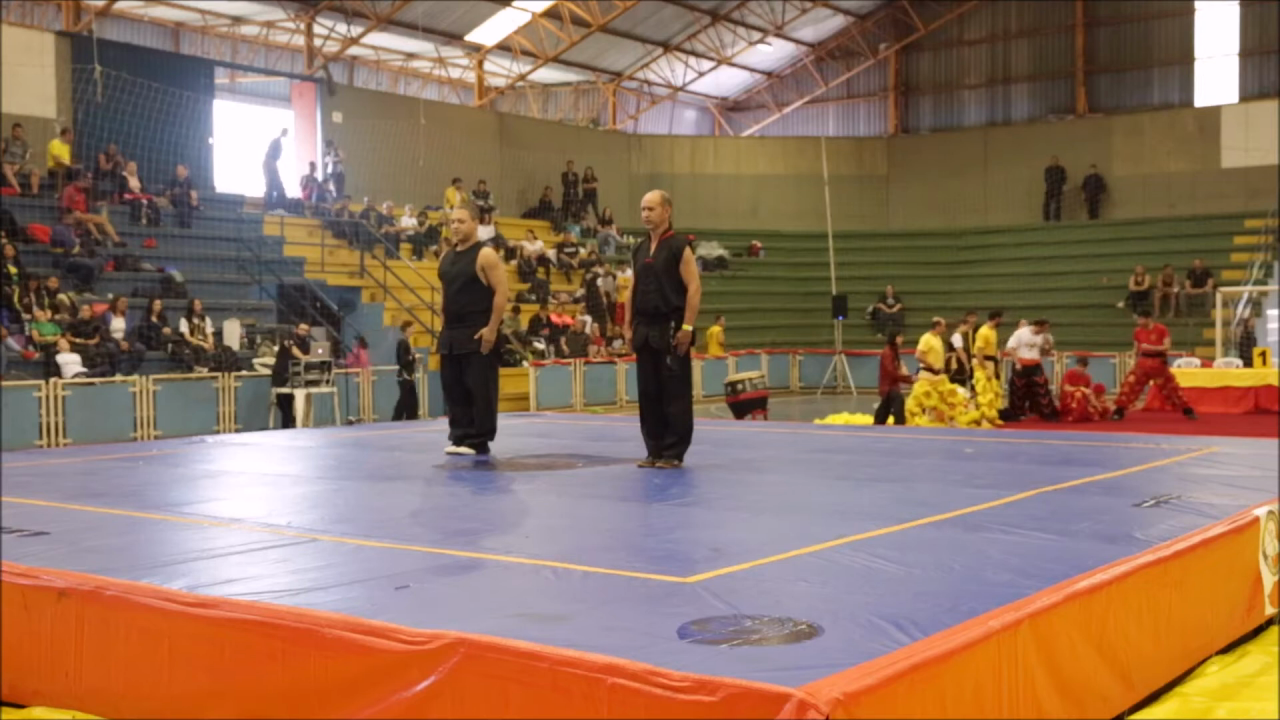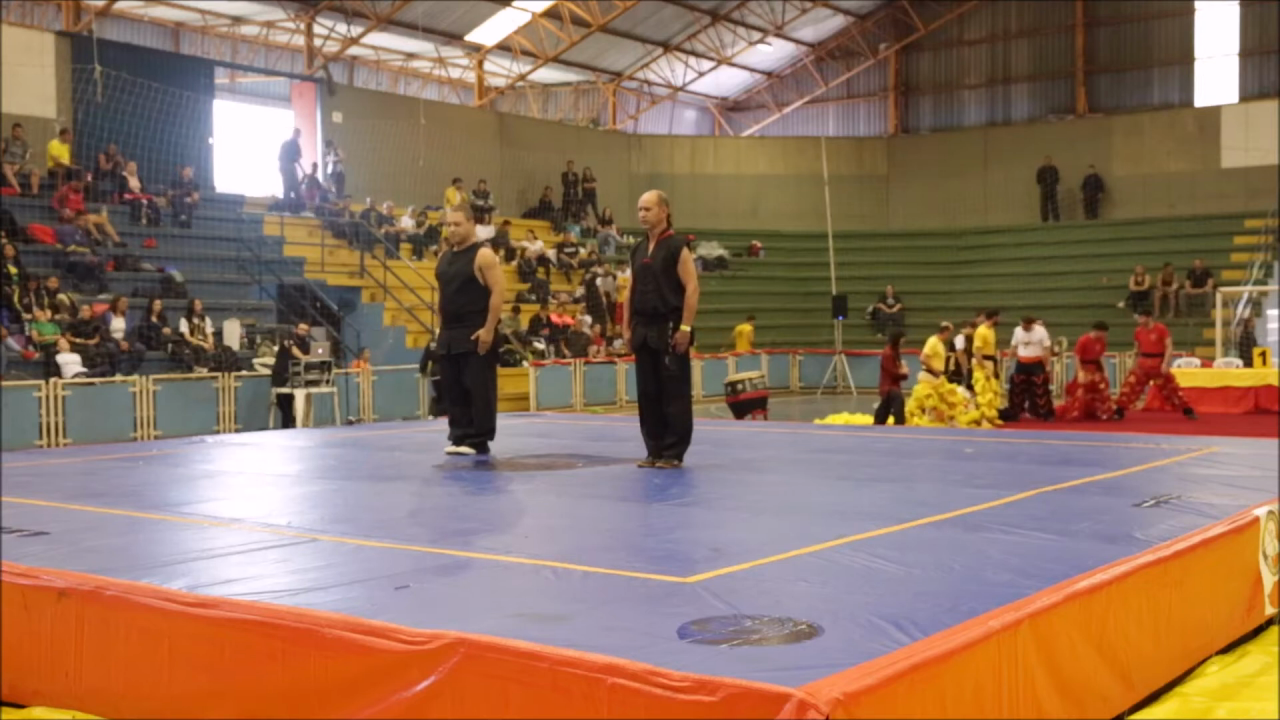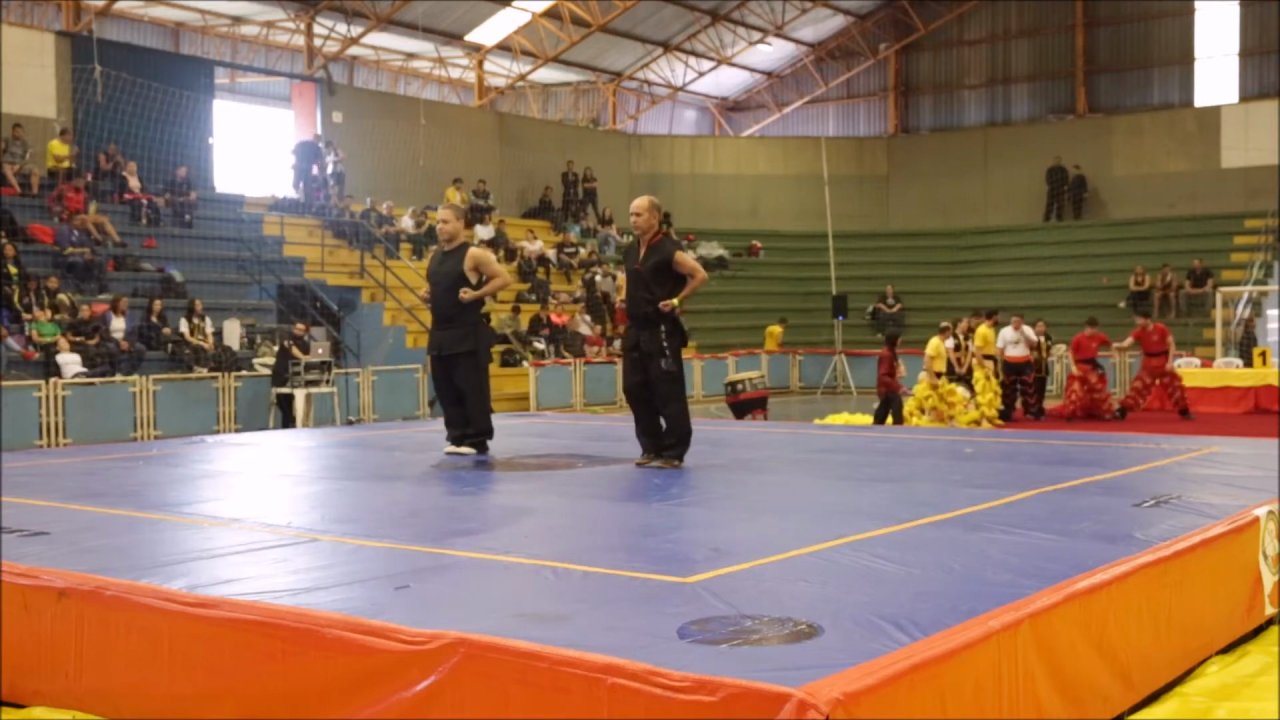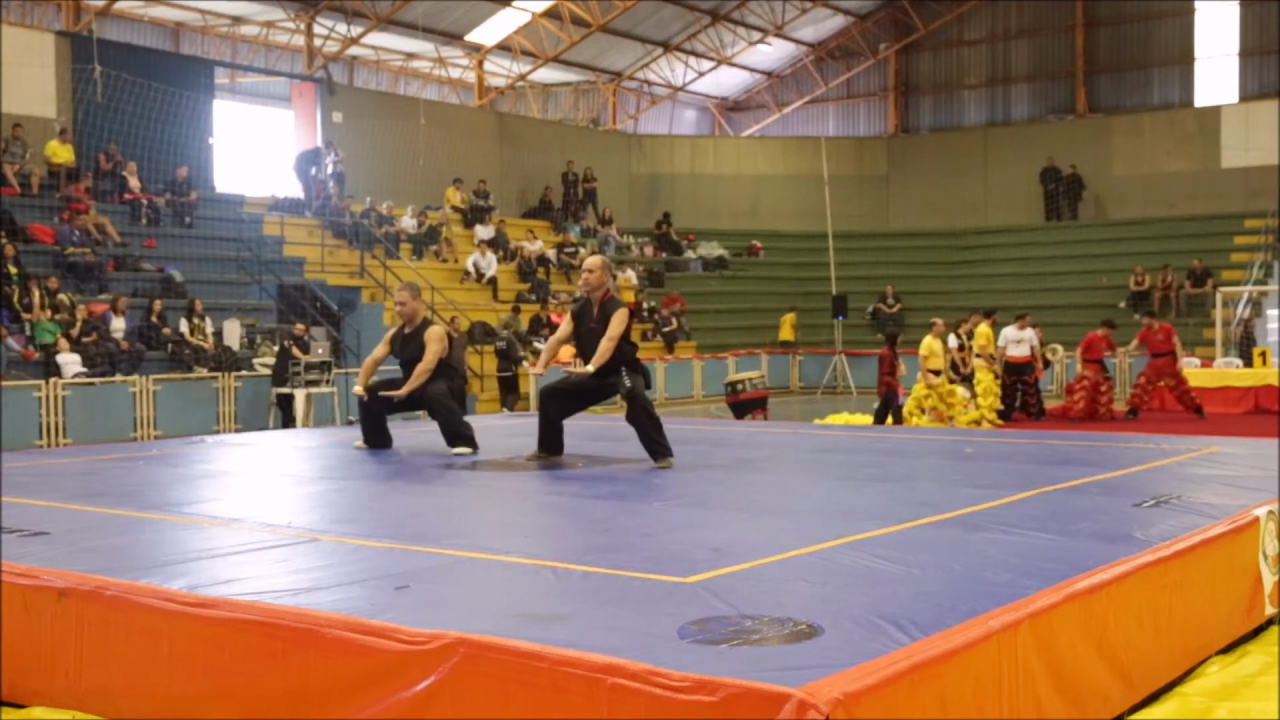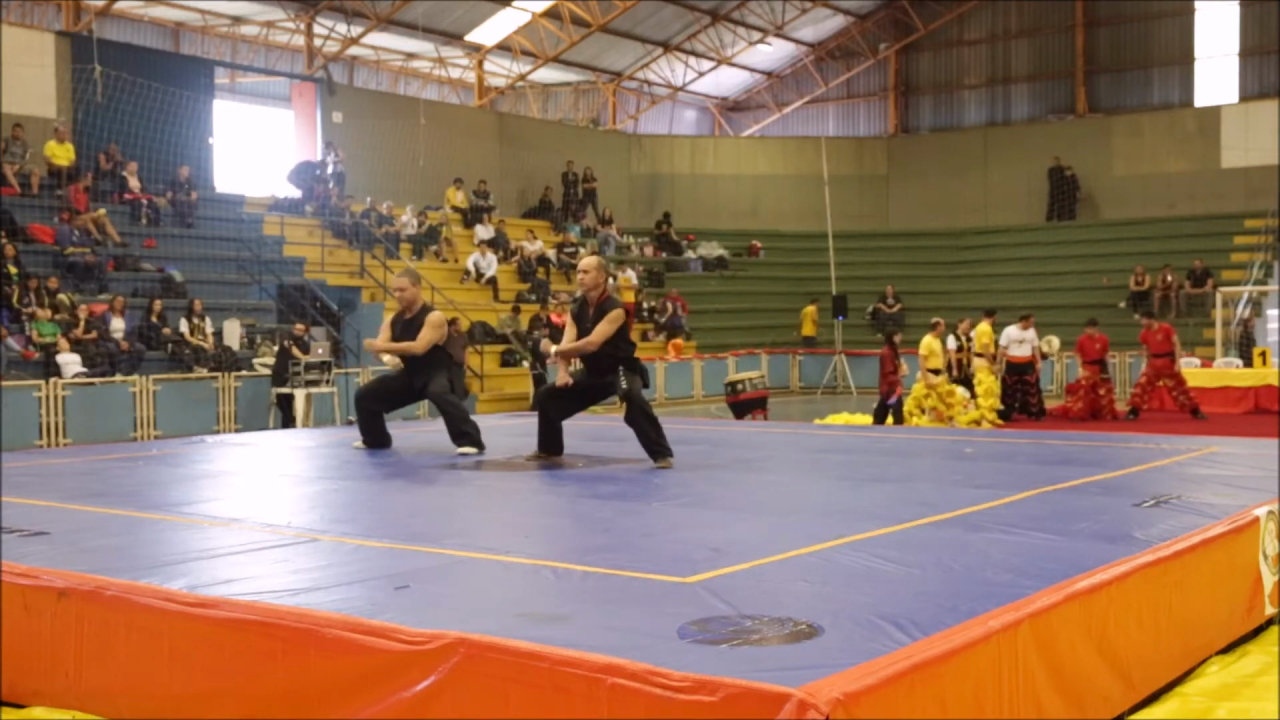
dt=1s
person 1, frame 1
left shoulder: (680, 247)
right shoulder: (639, 250)
left elbow: (694, 289)
left wrist: (686, 328)
right wrist: (628, 325)
left hip: (670, 328)
right hip: (644, 330)
left knee: (675, 393)
right knee: (648, 393)
left ankle: (673, 452)
right ankle: (654, 450)
person 1, frame 2
left shoulder: (677, 247)
right shoulder: (637, 250)
left elbow: (692, 289)
left wrist: (685, 328)
right wrist: (627, 326)
left hip: (668, 328)
right hip: (643, 330)
left knee: (674, 393)
right knee: (647, 393)
left ankle: (673, 453)
right ankle: (654, 451)
person 1, frame 3
left shoulder: (669, 251)
right shoulder: (629, 251)
left elbow: (700, 275)
left wrist: (676, 301)
right wrist: (625, 299)
left hip: (661, 331)
right hip: (636, 330)
left knee: (669, 393)
right knee: (635, 390)
left ankle: (673, 452)
right ankle: (651, 448)
person 1, frame 4
left shoulder: (618, 309)
right shoulder: (578, 311)
left elbow: (609, 341)
right elbow: (557, 338)
left wrist: (589, 368)
right wrist: (541, 364)
left hip: (622, 370)
right hip: (592, 375)
left knee: (636, 398)
right knee: (549, 394)
left ankle: (662, 454)
right ankle: (549, 448)
person 1, frame 5
left shoulder: (614, 309)
right shoulder: (576, 310)
left elbow: (592, 343)
right elbow: (567, 345)
left wrist: (553, 350)
right wrist: (562, 371)
left hip: (621, 370)
right hip: (592, 372)
left knee: (634, 400)
right knee: (547, 395)
left ankle: (661, 454)
right ankle: (549, 449)
person 2, frame 1
left shoulder: (485, 255)
right shoulder: (446, 257)
left elbow: (501, 292)
left wrist: (492, 328)
right wrist: (445, 326)
left hip: (477, 334)
right hip: (450, 334)
left knee: (480, 389)
right knee: (453, 388)
left ankle: (479, 441)
right ankle: (459, 437)
person 2, frame 2
left shoulder: (483, 255)
right shoulder: (444, 258)
left elbow: (498, 292)
left wrist: (488, 329)
right wrist: (444, 327)
left hip: (475, 334)
right hip: (449, 334)
left knee: (479, 388)
right knee: (452, 389)
left ankle: (478, 440)
right ankle: (459, 437)
person 2, frame 3
left shoulder: (474, 254)
right shoulder: (435, 257)
left elbow: (503, 278)
left wrist: (476, 294)
right wrist: (427, 295)
left hip: (467, 333)
right hip: (440, 333)
left knee: (473, 388)
right knee: (446, 390)
left ankle: (477, 440)
right ankle: (457, 437)
person 2, frame 4
left shoulder: (434, 332)
right shoulder: (394, 335)
left elbow: (428, 365)
right elbow: (373, 360)
left wrist: (405, 391)
right wrist: (360, 385)
left hip: (441, 384)
right hip: (411, 386)
left knee: (436, 394)
right knee: (369, 395)
left ankle: (464, 442)
right ankle: (376, 439)
person 2, frame 5
left shoulder: (434, 317)
right shoulder: (393, 320)
left elbow: (419, 348)
right elbow: (380, 344)
left wrist: (384, 346)
right wrist: (388, 355)
left hip: (436, 373)
right hip: (407, 375)
left knee: (440, 394)
right knee: (366, 394)
left ankle: (470, 441)
right ankle: (375, 440)
